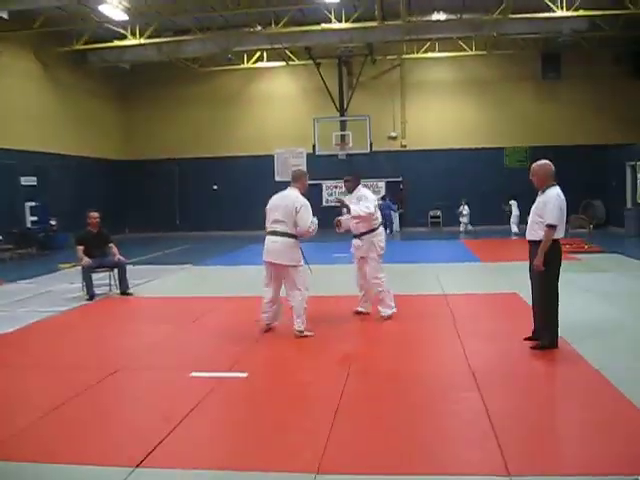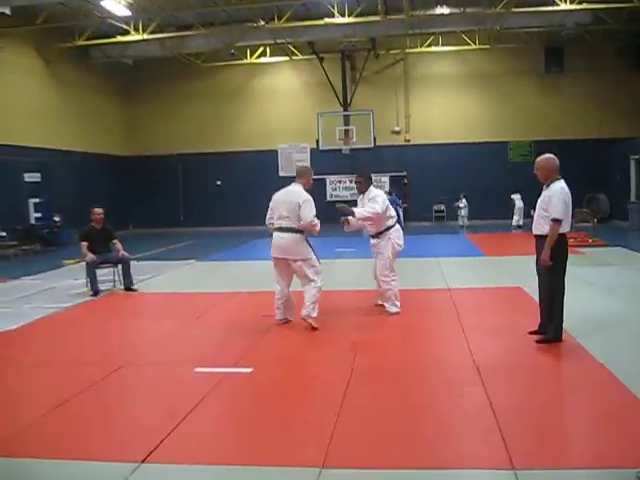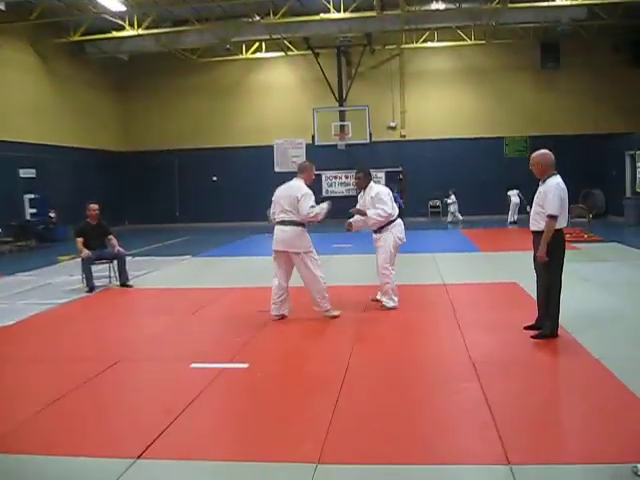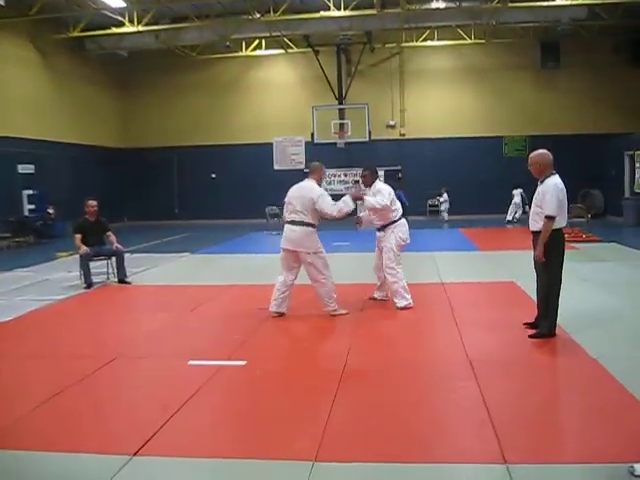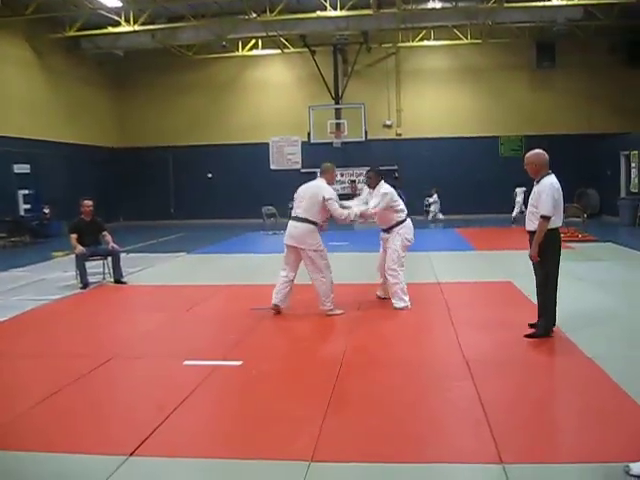
dt=0.2s
person 1, frame 1
left shoulder: (553, 196)
right shoulder: (545, 193)
left elbow: (551, 229)
left wrist: (540, 255)
left hip: (546, 251)
right hip: (539, 249)
left knee: (547, 294)
right knee: (539, 293)
left ankle: (549, 338)
right ankle: (540, 332)
person 1, frame 2
left shoulder: (558, 190)
right shoulder: (550, 187)
left elbow: (556, 223)
left wrist: (547, 250)
left hip: (553, 244)
right hip: (545, 242)
left knee: (553, 287)
right knee: (545, 286)
left ankle: (554, 332)
right ankle: (546, 326)
person 1, frame 3
left shoulder: (553, 185)
right shoulder: (547, 183)
left elbow: (552, 219)
left wrist: (543, 246)
left hip: (551, 240)
right hip: (543, 238)
left knee: (550, 283)
right knee: (543, 281)
left ankle: (550, 327)
right ankle: (543, 321)
person 1, frame 4
left shoulder: (552, 186)
right shoulder: (547, 182)
left elbow: (550, 219)
left wrist: (540, 246)
left hip: (550, 240)
right hip: (545, 238)
left knee: (549, 282)
right knee: (544, 280)
left ankle: (547, 326)
right ankle: (542, 320)
person 1, frame 5
left shoulder: (547, 185)
right shoulder: (544, 182)
left elbow: (545, 219)
left wrist: (535, 246)
left hip: (545, 239)
right hip: (543, 238)
left knee: (546, 282)
right knee: (544, 280)
left ankle: (545, 326)
right ankle: (545, 320)
person 2, frame 1
left shoulder: (275, 198)
right shoulder: (301, 201)
right elbow: (306, 229)
right wrist: (314, 222)
left hip: (270, 244)
right hip: (288, 247)
left knee: (271, 287)
right knee: (297, 290)
left ankle: (268, 320)
right ankle: (299, 328)
person 2, frame 2
left shoulder: (278, 194)
right shoulder: (304, 197)
left elbow: (269, 221)
right elbow: (308, 223)
right wrist: (315, 226)
left hip: (278, 240)
right hip: (295, 241)
left knee: (282, 282)
right knee: (313, 279)
left ankle: (282, 315)
right ankle: (309, 314)
person 2, frame 3
left shoulder: (280, 189)
right shoulder: (304, 190)
left elbow: (272, 215)
right elbow: (309, 214)
right wrist: (324, 206)
left hip: (279, 234)
right hip: (296, 235)
left knee: (280, 277)
right knee: (313, 274)
left ankle: (277, 311)
right ankle: (326, 309)
person 2, frame 4
left shoulder: (293, 189)
right shoulder: (317, 192)
right elbow: (333, 212)
right wrist: (349, 197)
left hip: (289, 232)
right hip: (306, 235)
left knee: (286, 274)
right knee: (321, 275)
left ankle: (277, 307)
right ankle: (333, 308)
person 2, frame 5
left shoulder: (304, 187)
right shoulder: (327, 190)
right elbow: (339, 215)
right wrist: (354, 212)
left hip: (293, 229)
right hip: (308, 233)
left knee: (288, 270)
right knee: (321, 272)
left ankle: (277, 302)
right ankle: (329, 307)
person 3, frame 1
left shoulder: (365, 195)
right shoulder: (349, 198)
left elbow: (367, 212)
right elbow: (350, 219)
left wrist: (348, 207)
right wrist: (340, 222)
left hip: (372, 238)
right hip: (360, 239)
left knee: (375, 275)
right knee: (362, 276)
left ankle: (388, 309)
right ankle: (364, 307)
person 3, frame 2
left shoulder: (377, 196)
right shoulder: (362, 198)
left elbow: (373, 212)
right elbow: (360, 219)
left wrist: (351, 211)
right wrist: (348, 221)
left hip: (390, 236)
right hip: (379, 238)
left knee: (385, 273)
right knee: (380, 272)
left ankle: (393, 307)
right ankle: (385, 300)
person 3, frame 3
left shoulder: (380, 191)
right shoulder: (362, 195)
left elbow: (385, 213)
right elbow: (362, 217)
left wrist: (365, 213)
right wrist: (352, 223)
left hip: (391, 229)
right hip: (381, 231)
left knee: (385, 266)
right knee: (382, 265)
left ankle: (391, 301)
right ankle: (384, 295)
person 3, frame 4
left shoulder: (381, 189)
right shoulder: (369, 191)
left elbow: (382, 205)
right elbow: (371, 213)
left wrist: (363, 199)
right wrist: (361, 219)
left hip: (395, 230)
right hip: (384, 231)
left knee: (391, 266)
right knee: (379, 265)
left ankle: (404, 301)
right ankle: (381, 293)
person 3, frame 5
left shoulder: (385, 192)
right shoulder: (370, 191)
left elbow: (371, 211)
right elbow: (359, 203)
left hip: (400, 230)
right hip: (388, 232)
left knee: (393, 267)
right knee: (383, 264)
left ankle: (401, 302)
right ankle: (385, 291)
